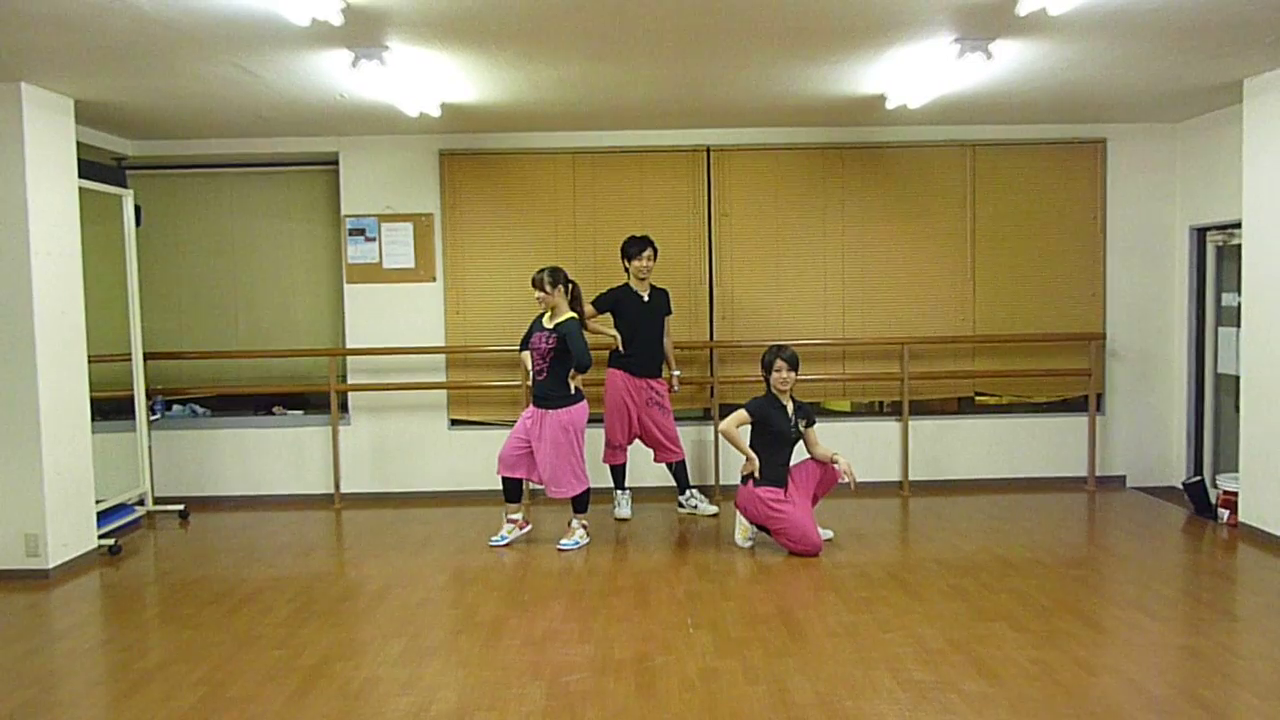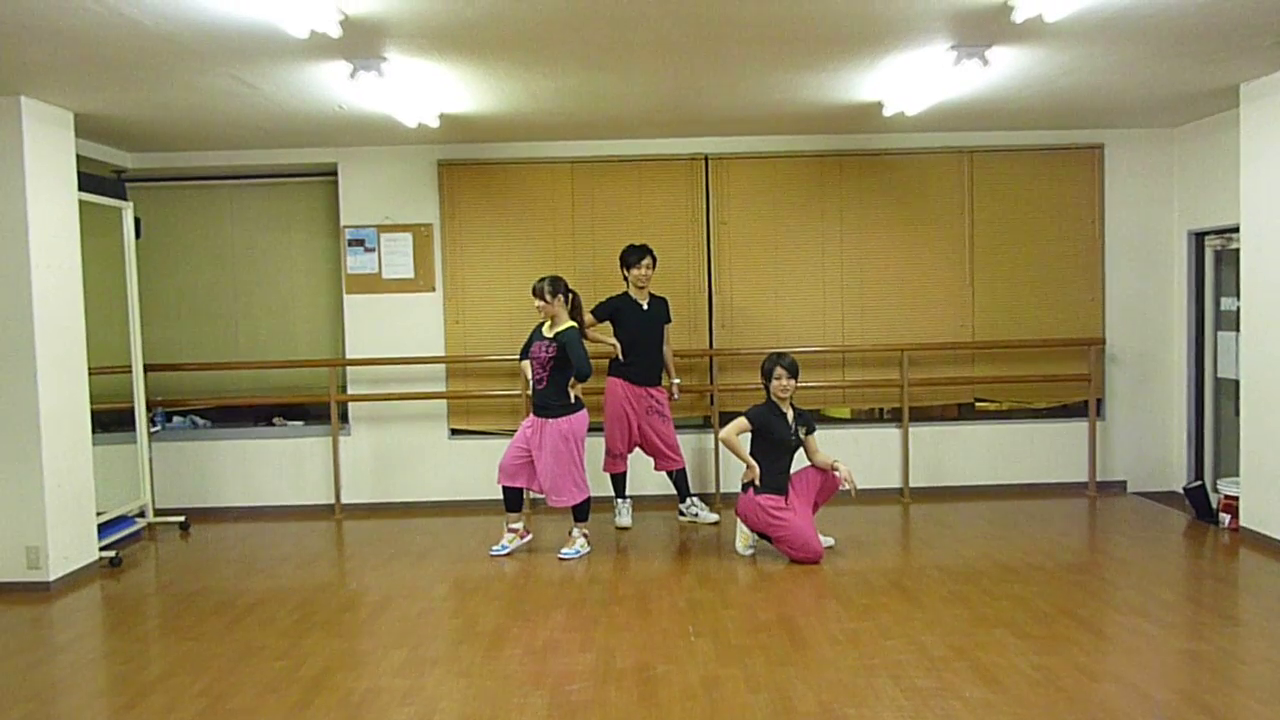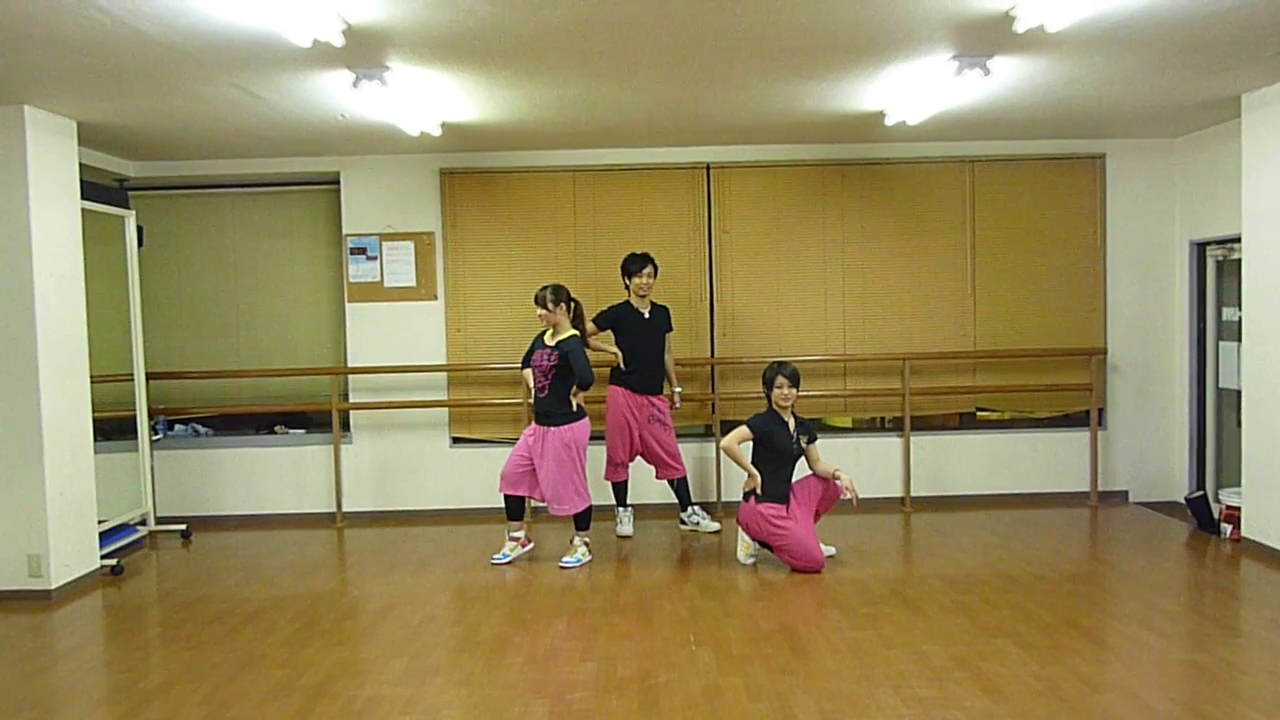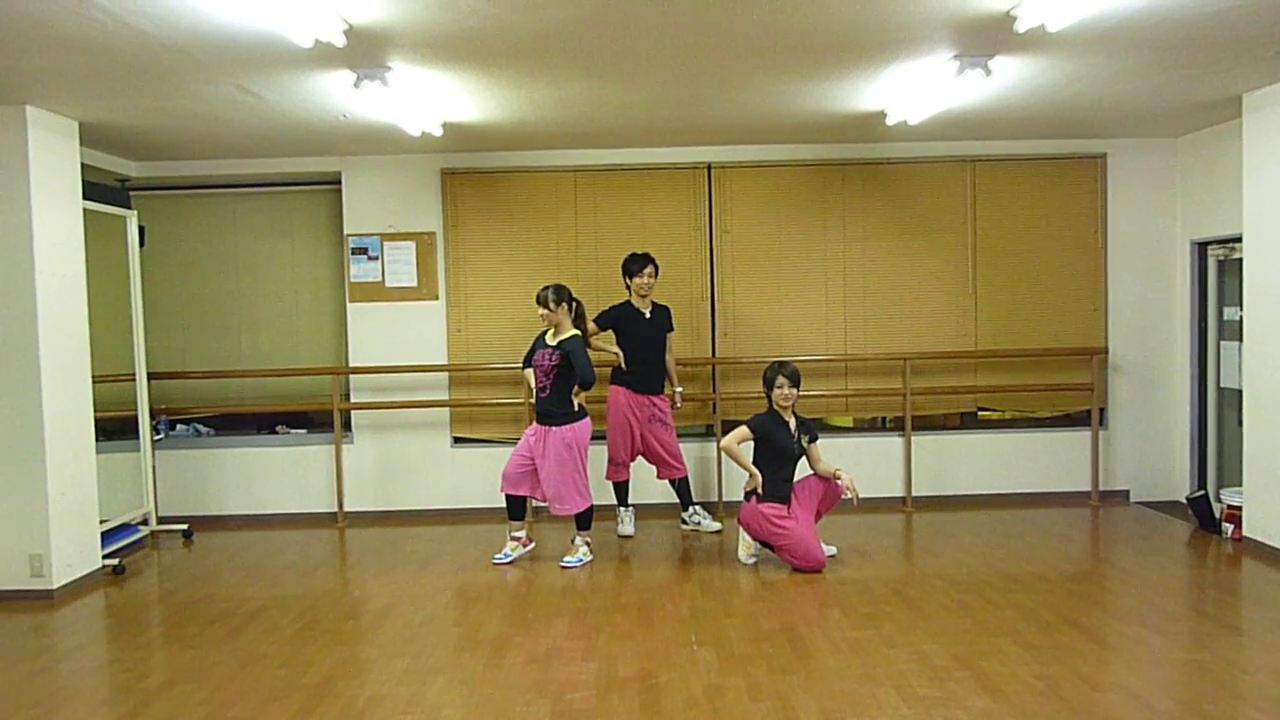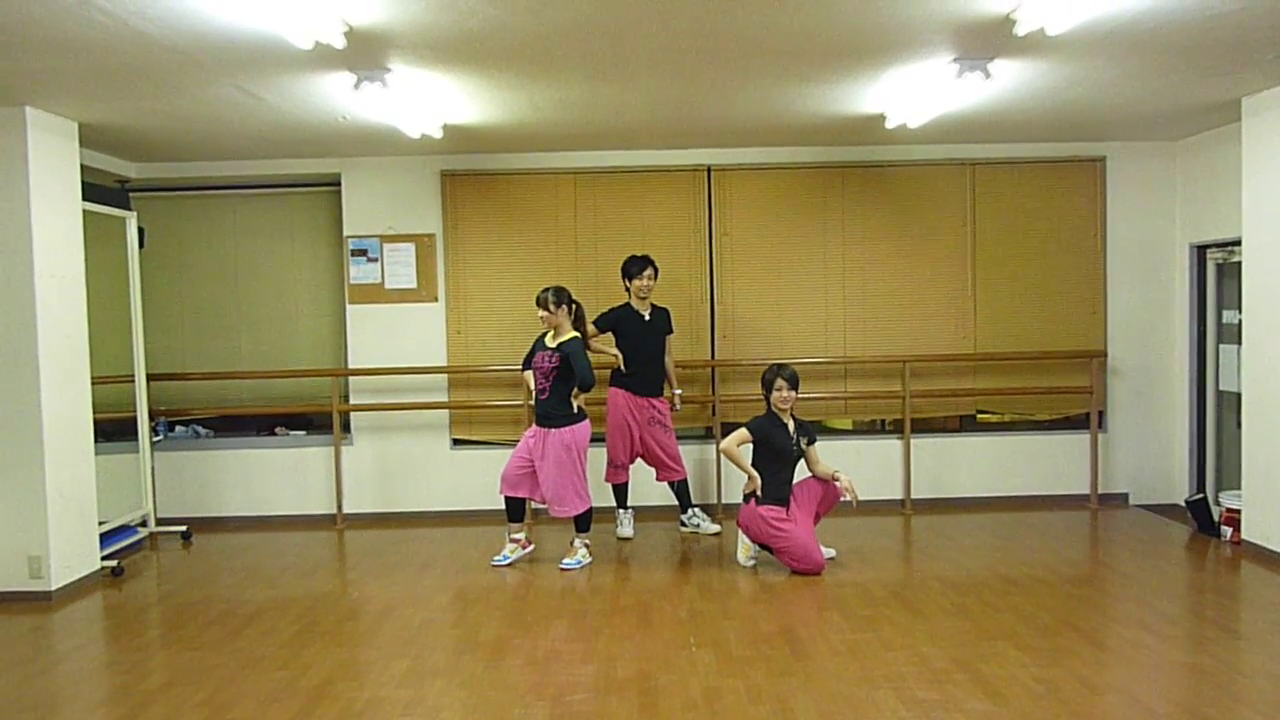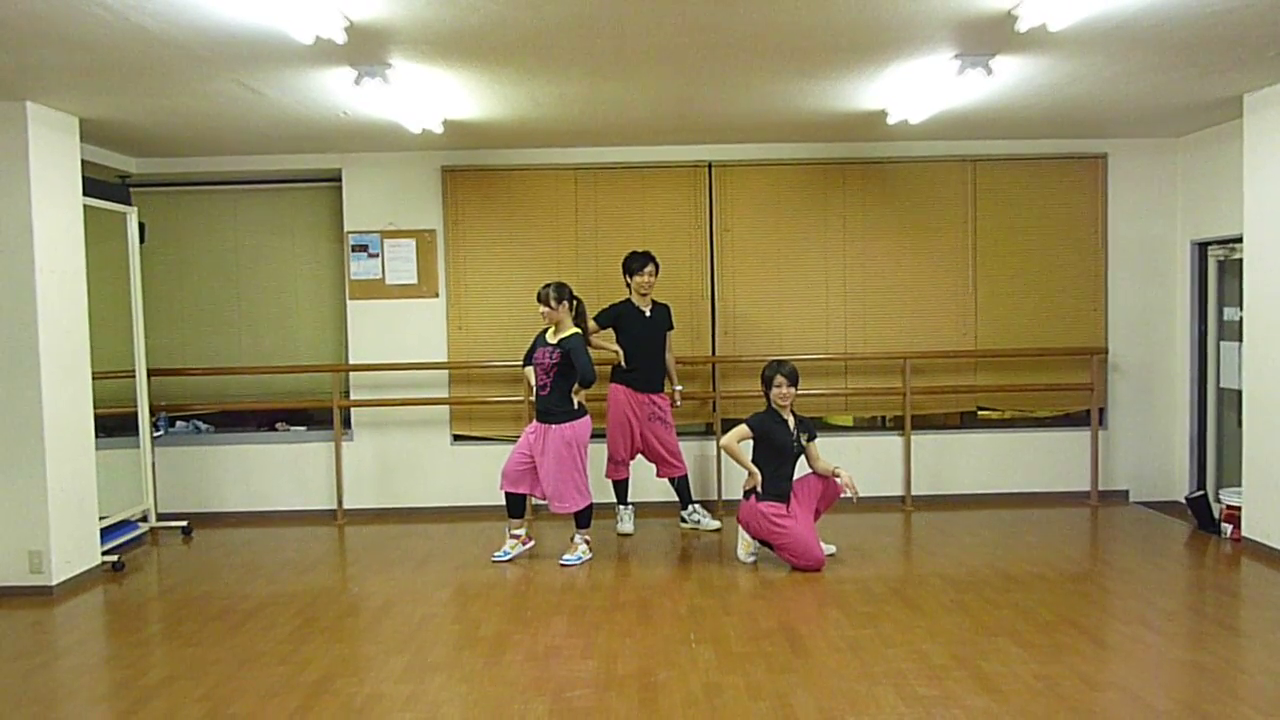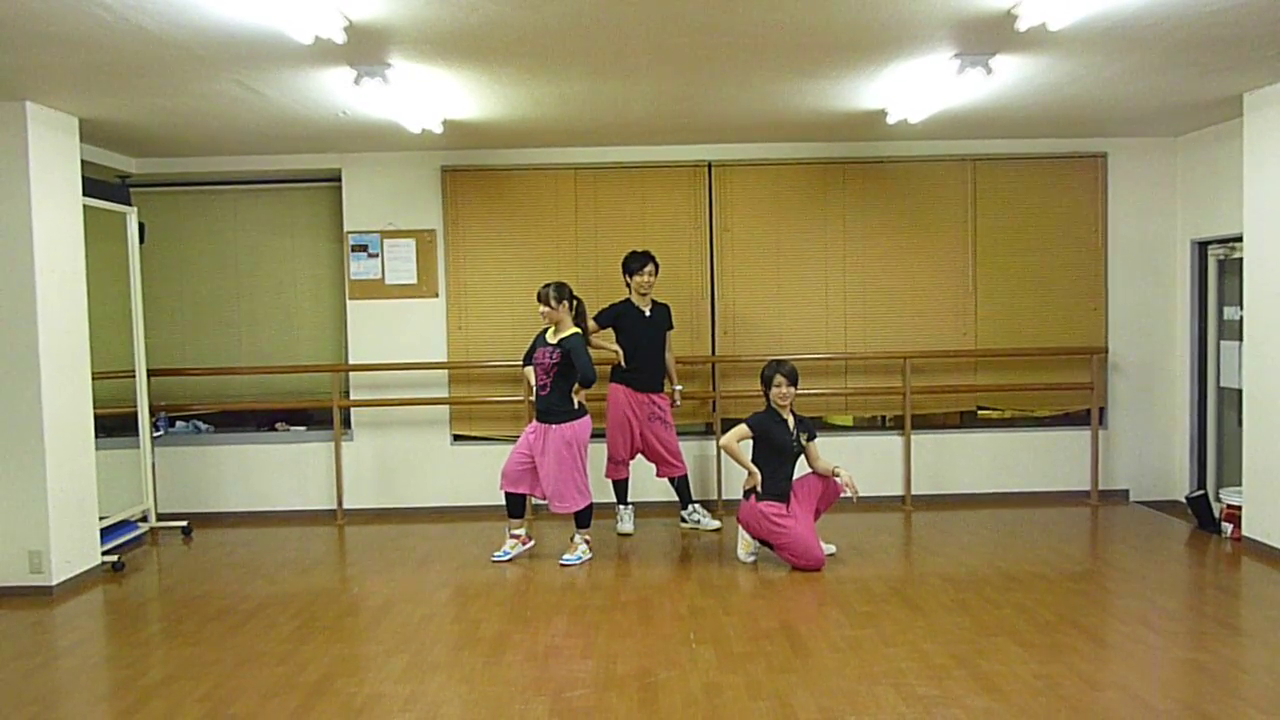
dt=0.3s
person 1, frame 1
left shoulder: (662, 296)
right shoulder: (616, 296)
left wrist: (674, 372)
right wrist: (611, 332)
left hip: (653, 378)
right hip: (622, 376)
left knee: (668, 437)
right knee: (618, 437)
left ankle: (686, 495)
right ankle: (621, 495)
person 1, frame 2
left shoulder: (661, 305)
right shoulder: (615, 305)
right elbow: (580, 328)
left wrist: (674, 380)
right wrist: (611, 341)
left hip: (653, 387)
right hip: (621, 384)
left knee: (668, 445)
right knee: (618, 445)
left ankle: (687, 503)
right ankle: (622, 503)
person 1, frame 3
left shoulder: (662, 313)
right shoulder: (617, 313)
left wrist: (675, 388)
right wrist: (611, 349)
left hip: (654, 395)
right hip: (623, 393)
left knee: (670, 453)
right knee: (620, 454)
left ankle: (688, 512)
right ankle: (623, 512)
person 1, frame 4
left shoulder: (663, 313)
right shoulder: (618, 313)
left wrist: (676, 388)
right wrist: (613, 349)
left hip: (655, 395)
right hip: (624, 393)
left knee: (671, 454)
right knee: (621, 454)
left ankle: (689, 512)
right ankle: (625, 512)
person 1, frame 5
left shoulder: (663, 315)
right shoulder: (618, 315)
right elbow: (582, 339)
left wrist: (676, 391)
right wrist: (612, 351)
left hip: (655, 398)
right hip: (624, 395)
left knee: (670, 456)
right knee: (620, 456)
left ankle: (689, 514)
right ankle: (624, 514)
person 1, frame 6
left shoulder: (663, 311)
right shoulder: (618, 311)
right elbow: (583, 335)
left wrist: (676, 387)
right wrist: (613, 347)
left hip: (655, 394)
right hip: (624, 391)
left knee: (671, 452)
right knee: (621, 451)
left ankle: (688, 510)
right ankle: (624, 510)
person 1, frame 7
left shoulder: (663, 311)
right shoulder: (618, 311)
left wrist: (676, 386)
right wrist: (613, 347)
left hip: (655, 393)
right hip: (624, 391)
left knee: (670, 452)
right knee: (620, 451)
left ankle: (689, 510)
right ankle: (624, 510)
person 2, frame 1
left shoulder: (570, 326)
right shoulder: (540, 321)
left elbow: (584, 361)
right elbow: (525, 346)
left wrist: (572, 378)
left hip: (564, 410)
right hip: (538, 408)
left knee: (568, 468)
right knee: (509, 456)
left ankle: (580, 526)
right ankle: (514, 520)
person 2, frame 2
left shoulder: (569, 335)
right shoulder: (539, 330)
left elbow: (584, 370)
right elbow: (525, 356)
left wrist: (572, 387)
left hip: (564, 419)
right hip: (537, 417)
left knee: (569, 477)
right knee: (510, 466)
left ankle: (581, 535)
right ankle: (515, 530)
person 2, frame 3
left shoulder: (572, 343)
right shoulder: (541, 339)
left elbow: (586, 378)
right elbow: (526, 363)
left wrist: (574, 395)
left hip: (566, 427)
right hip: (540, 425)
left knee: (571, 485)
right knee: (512, 474)
left ankle: (582, 544)
right ankle: (517, 539)
person 2, frame 4
left shoulder: (573, 343)
right shoulder: (543, 338)
left elbow: (588, 378)
right elbow: (527, 363)
left wrist: (575, 395)
left hip: (568, 426)
right hip: (541, 425)
left knee: (572, 485)
right knee: (513, 474)
left ankle: (583, 544)
right ankle: (518, 538)
person 2, frame 5
left shoulder: (573, 345)
right shoulder: (542, 340)
left elbow: (587, 379)
right elbow: (527, 365)
left wrist: (574, 397)
left hip: (567, 428)
right hip: (540, 427)
left knee: (571, 487)
right knee: (512, 476)
left ankle: (582, 545)
right ankle: (518, 540)
person 2, frame 6
left shoulder: (574, 341)
right shoulder: (543, 336)
left elbow: (588, 375)
right elbow: (528, 361)
left wrist: (575, 392)
left hip: (568, 424)
right hip: (541, 423)
left knee: (572, 483)
right knee: (513, 472)
left ankle: (582, 542)
right ankle: (518, 536)
person 2, frame 7
left shoulder: (574, 341)
right shoulder: (543, 336)
left elbow: (589, 376)
right elbow: (528, 361)
left wrist: (575, 392)
left hip: (568, 424)
right hip: (541, 423)
left knee: (572, 483)
right knee: (513, 472)
left ankle: (582, 541)
right ankle: (518, 536)
person 3, frame 1
left shoulder: (802, 410)
right shoulder: (761, 405)
left elbow: (814, 448)
right elbow: (725, 427)
left wrist: (837, 458)
right wrist: (751, 457)
left hip: (784, 482)
right hip: (760, 489)
right knee: (810, 545)
left ankle: (798, 519)
right ankle: (756, 520)
person 3, frame 2
left shoulder: (802, 417)
right shoulder: (761, 413)
left elbow: (815, 456)
right elbow: (726, 435)
left wrist: (838, 465)
right wrist: (752, 464)
left hip: (785, 489)
right hip: (761, 496)
right knee: (812, 552)
left ankle: (798, 527)
right ankle: (755, 526)
person 3, frame 3
left shoulder: (804, 426)
right shoulder: (763, 422)
left elbow: (816, 465)
right elbow: (727, 443)
left wrist: (839, 474)
right wrist: (753, 473)
left hip: (786, 498)
right hip: (762, 505)
right knee: (813, 561)
left ankle: (800, 536)
right ankle: (759, 536)
person 3, frame 4
left shoulder: (805, 426)
right shoulder: (763, 422)
left elbow: (817, 464)
right elbow: (727, 443)
left wrist: (840, 474)
right wrist: (754, 473)
left hip: (788, 498)
right hip: (764, 505)
right knee: (815, 561)
left ankle: (801, 535)
right ankle: (759, 536)
person 3, frame 5
left shoulder: (803, 428)
right shoulder: (762, 424)
left elbow: (816, 466)
right elbow: (726, 445)
left wrist: (838, 475)
right wrist: (753, 475)
left hip: (787, 500)
right hip: (762, 508)
right knee: (813, 563)
left ankle: (800, 538)
right ankle: (758, 539)
person 3, frame 6
left shoulder: (804, 425)
right shoulder: (762, 420)
left elbow: (816, 463)
right elbow: (726, 442)
left wrist: (838, 471)
right wrist: (753, 471)
left hip: (787, 497)
right hip: (763, 504)
right knee: (813, 560)
left ankle: (800, 534)
right ankle: (758, 535)
person 3, frame 7
left shoulder: (803, 424)
right shoulder: (762, 420)
left elbow: (816, 463)
right elbow: (726, 441)
left wrist: (838, 471)
right wrist: (753, 471)
left hip: (787, 497)
right hip: (762, 504)
right knee: (813, 559)
left ankle: (799, 535)
right ankle: (758, 535)
